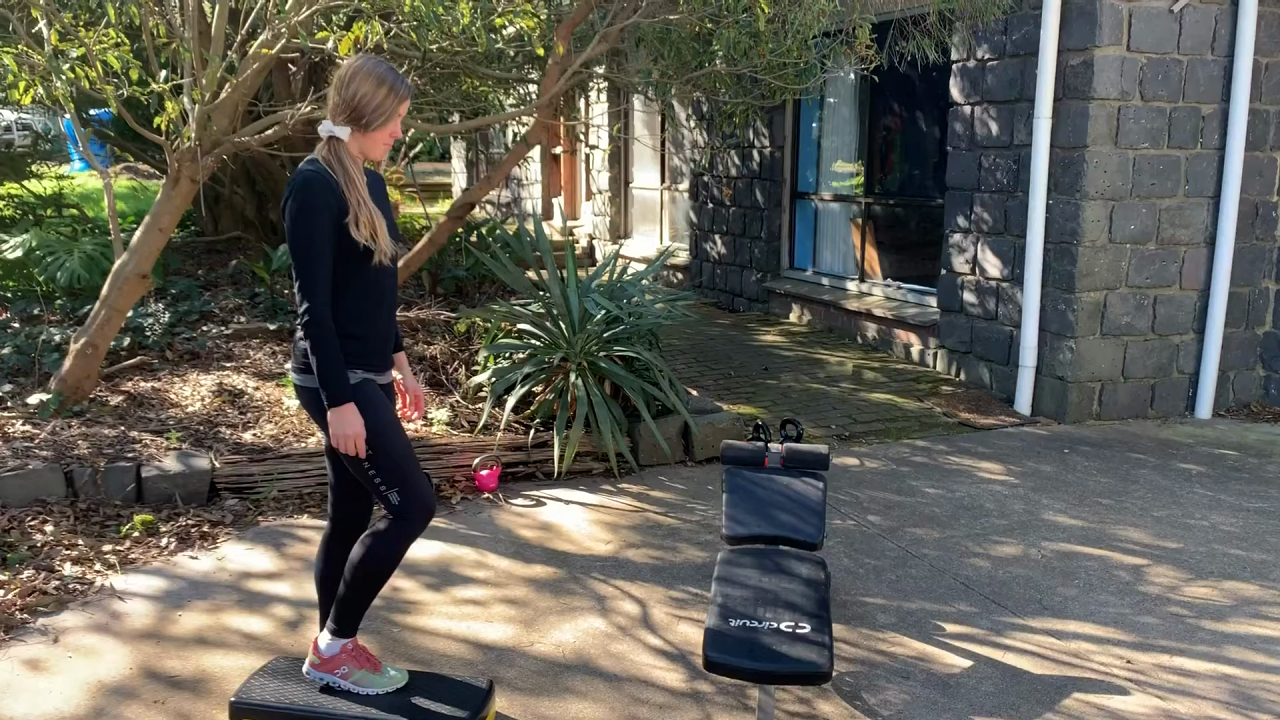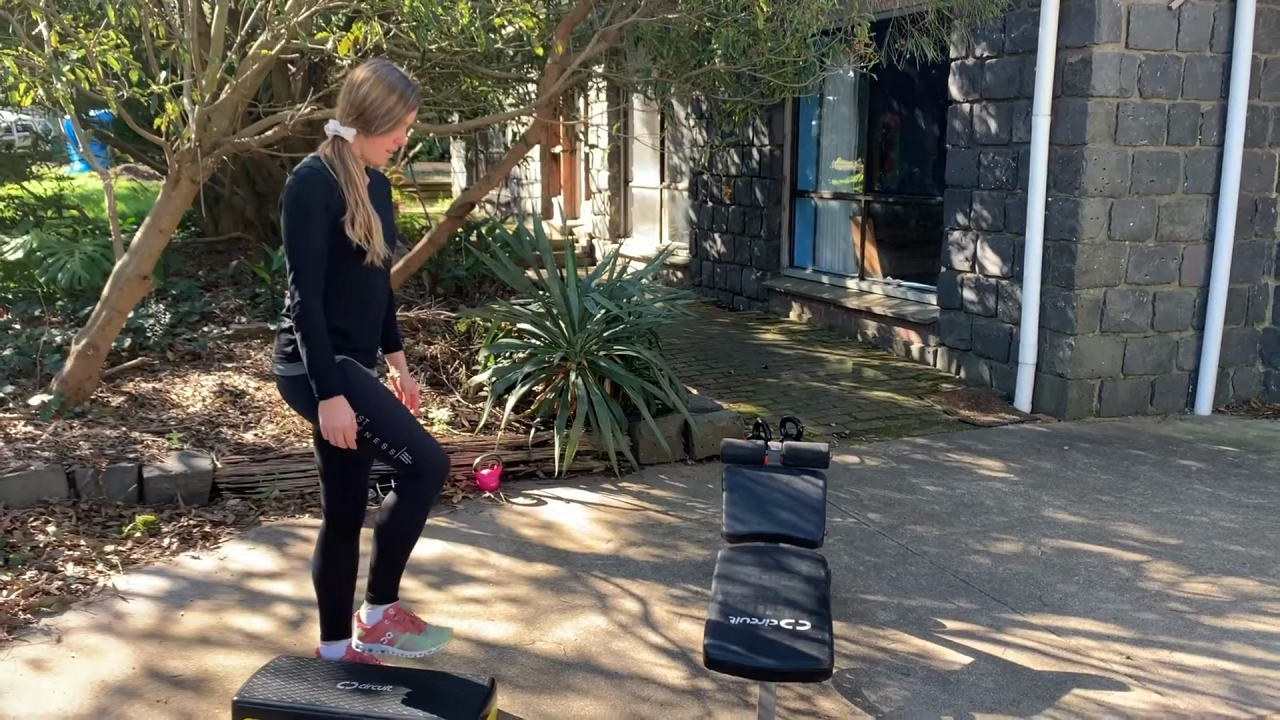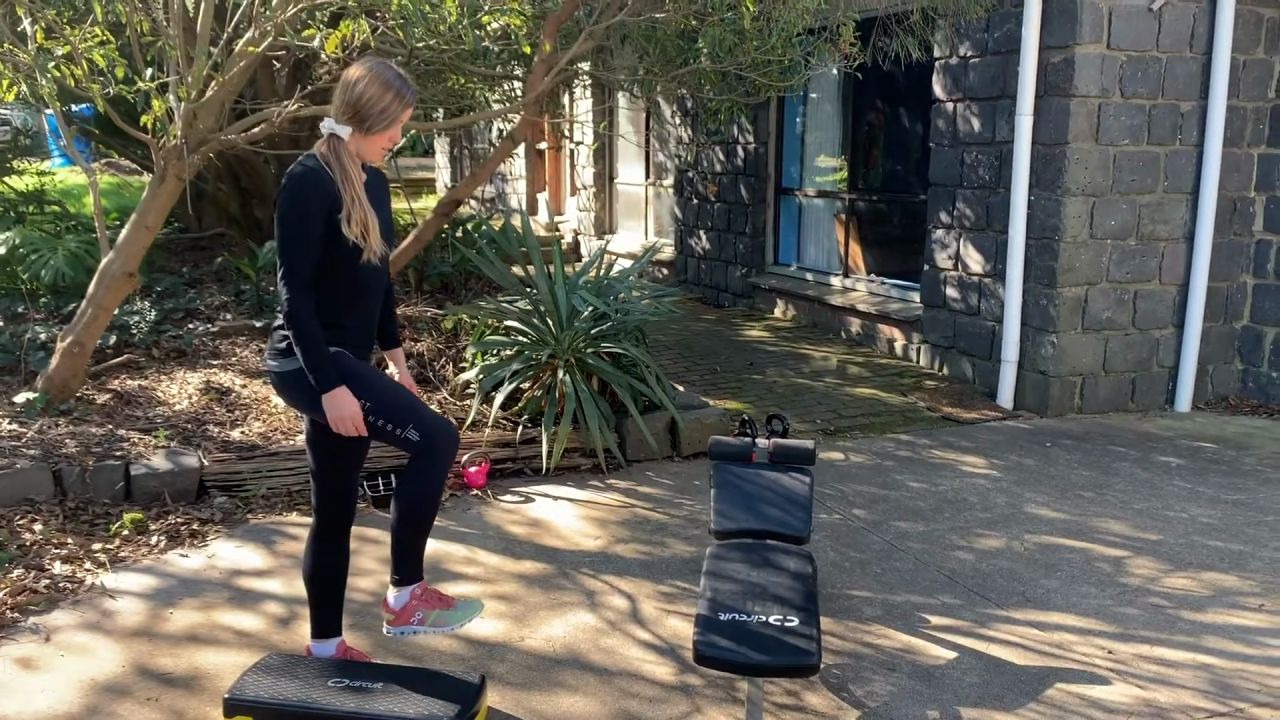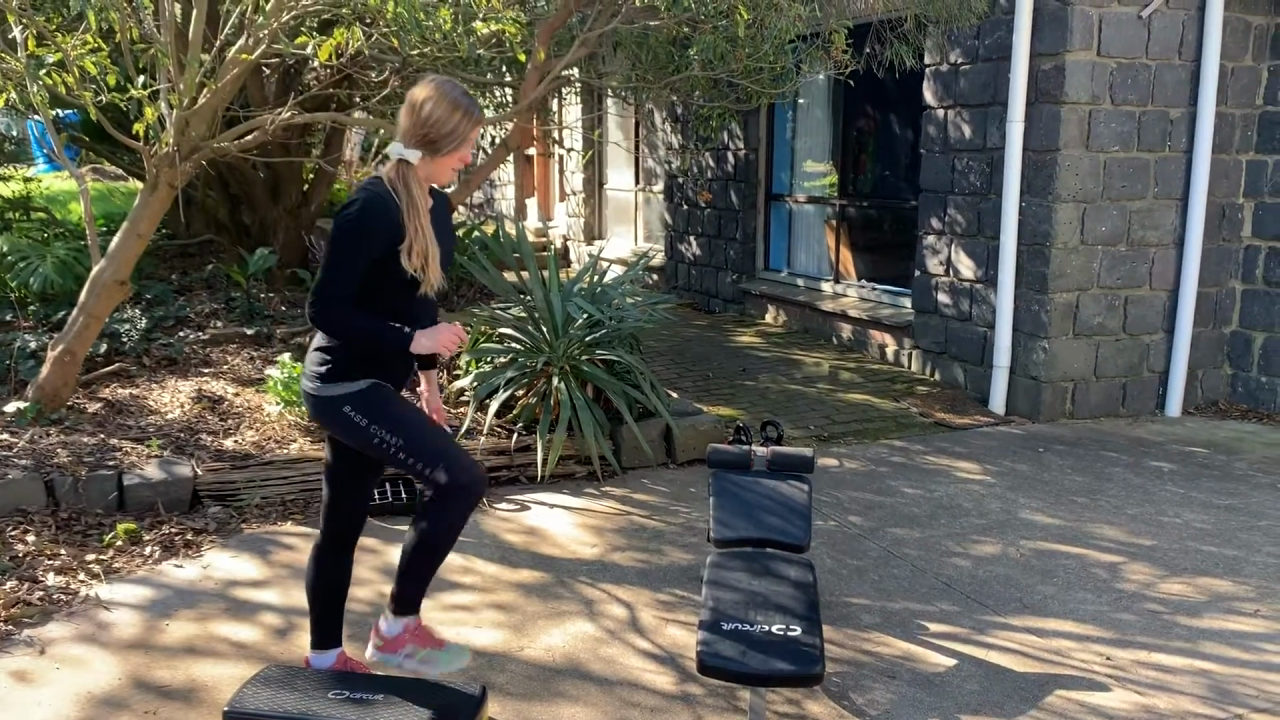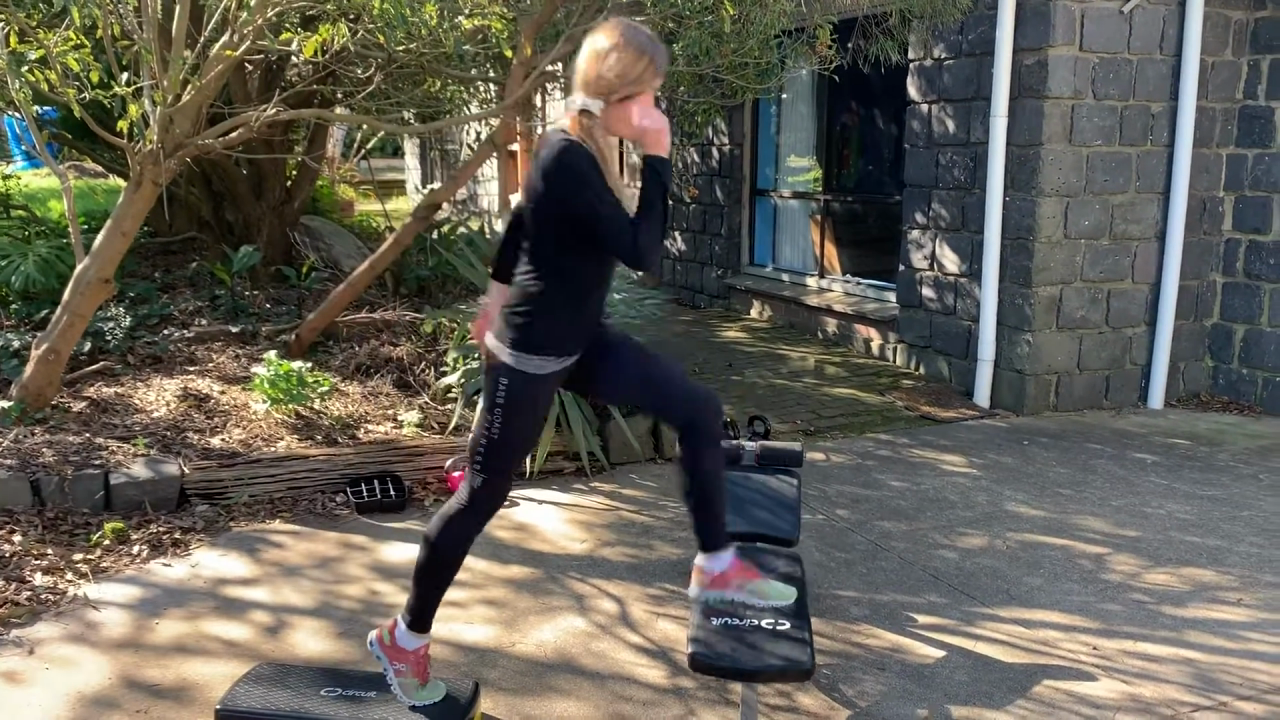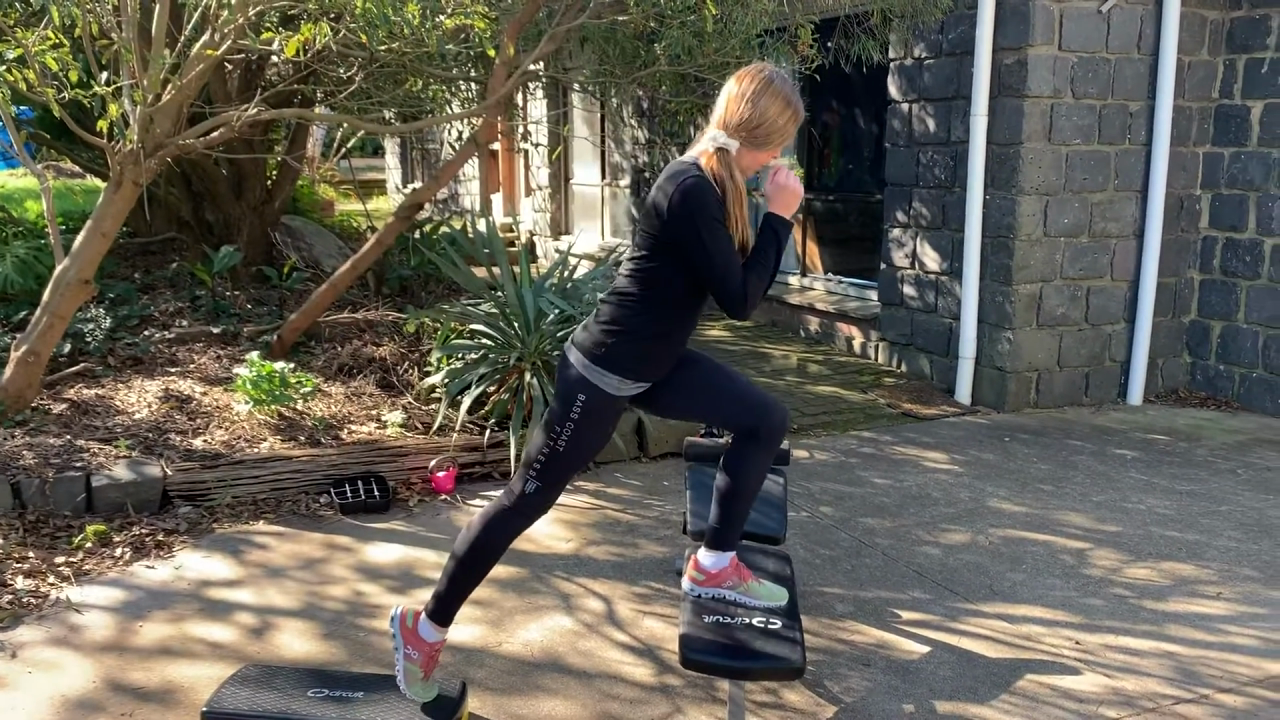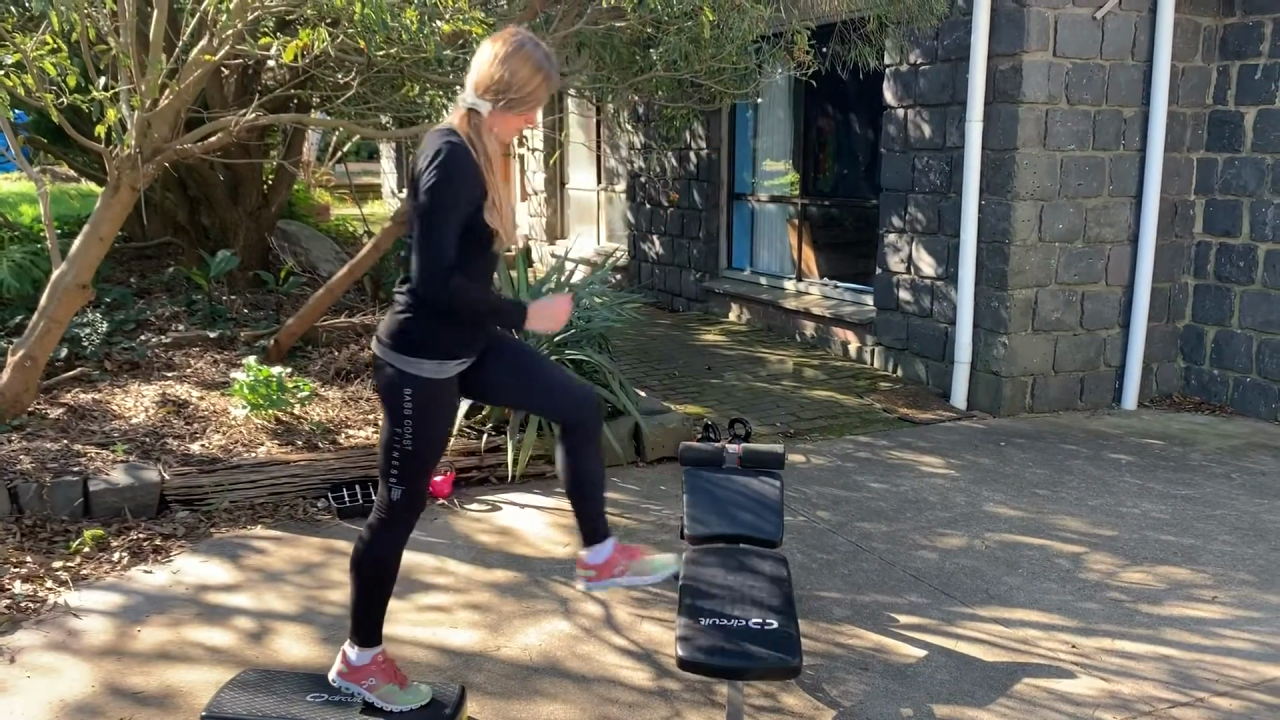
dt=0.7s
person 1, frame 1
left shoulder: (368, 182)
right shoulder: (314, 185)
right elbow: (314, 303)
left wrist: (399, 362)
right wrist: (338, 400)
left hip: (364, 373)
right hip: (336, 378)
left knee: (352, 515)
right knee: (411, 504)
left ankle: (333, 650)
right ankle: (334, 646)
person 1, frame 2
left shoulder: (374, 185)
right shoulder: (312, 183)
right elbow: (305, 296)
left wrist: (396, 360)
right wrist: (329, 392)
left hip: (351, 363)
right hip: (316, 367)
left knee: (345, 509)
right knee: (426, 463)
left ankle: (337, 646)
right ankle: (378, 615)
person 1, frame 3
left shoulder: (373, 182)
right shoulder: (308, 182)
right elbow: (296, 293)
left wrist: (395, 356)
right wrist: (328, 385)
left hip: (345, 360)
right hip: (309, 363)
left knee: (336, 508)
right knee: (436, 438)
left ankle: (326, 644)
right ankle: (406, 595)
person 1, frame 4
left shoulder: (433, 203)
right shoulder: (371, 207)
right elbow: (329, 312)
left wrist: (425, 381)
right wrist: (415, 341)
left hip: (374, 384)
right hip: (345, 388)
left knee: (343, 521)
right knee: (460, 484)
left ankle: (327, 653)
right ankle: (398, 628)
person 1, frame 5
left shoulder: (577, 143)
right shoulder: (570, 159)
left elbow: (525, 219)
right elbow: (641, 253)
left wrist: (500, 290)
right wrist: (657, 158)
left hip: (578, 338)
right hip: (532, 355)
left knee: (700, 412)
right knee: (482, 495)
left ankle: (717, 568)
right ankle: (404, 639)
person 1, frame 6
left shoulder: (713, 179)
right shoulder: (691, 191)
left elbow: (729, 280)
right elbow: (739, 300)
right wrist: (778, 217)
left hip: (656, 363)
right hip: (605, 371)
left knee: (766, 420)
right knee: (526, 498)
left ankle: (713, 565)
right ankle: (424, 627)
person 1, frame 7
left shoulder: (473, 149)
right shoulder: (451, 157)
right elbow: (437, 279)
right wrist: (522, 314)
left hip: (470, 343)
right hip: (420, 359)
left knee: (583, 408)
right knee: (401, 505)
left ankle: (599, 555)
right ankle: (359, 657)
